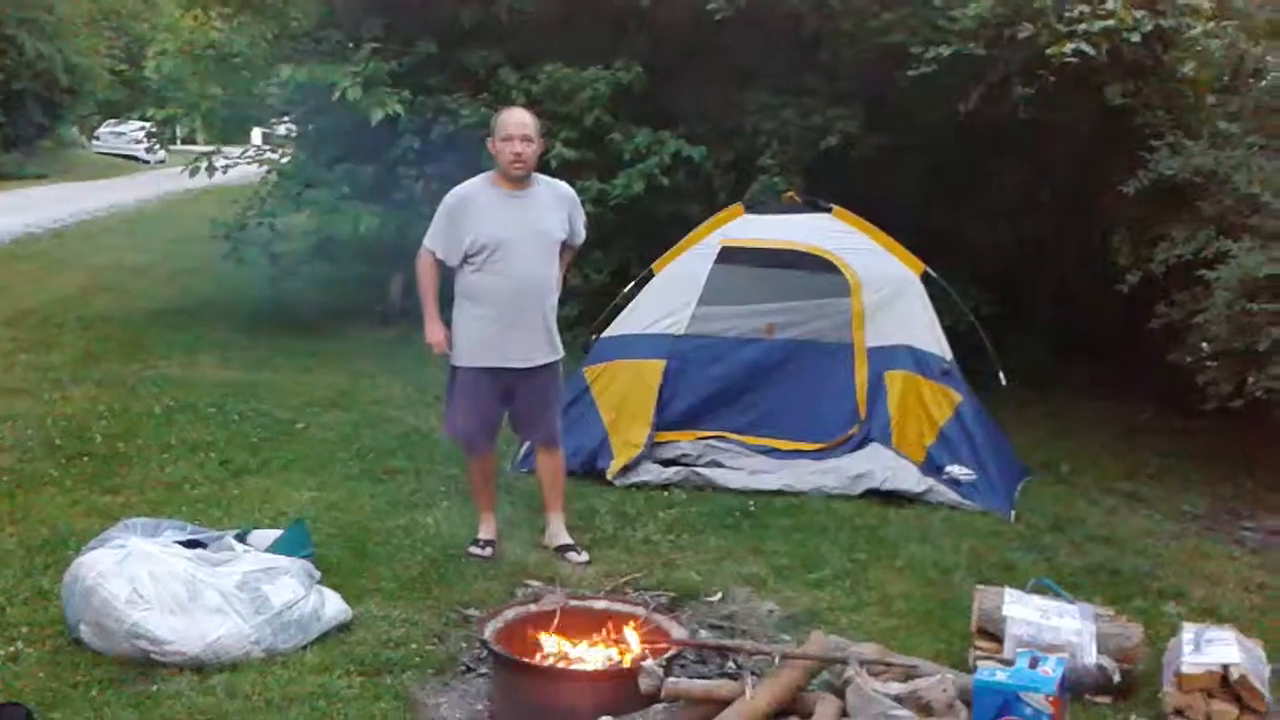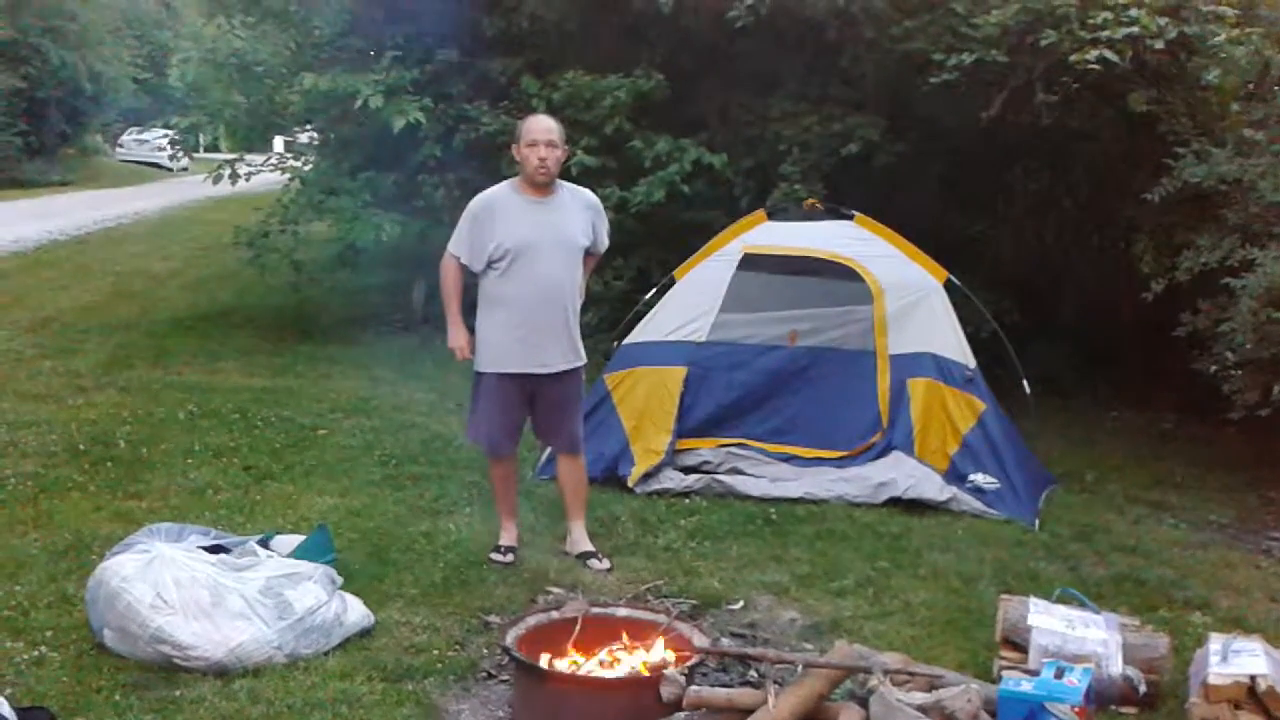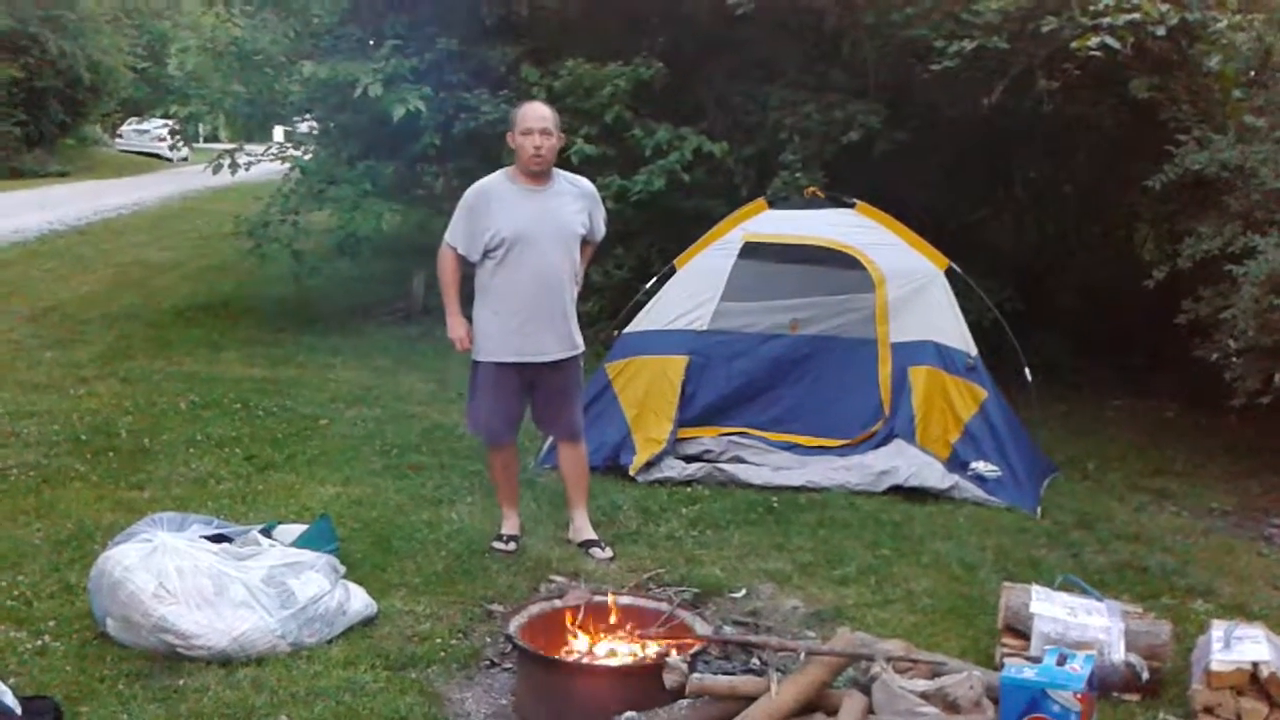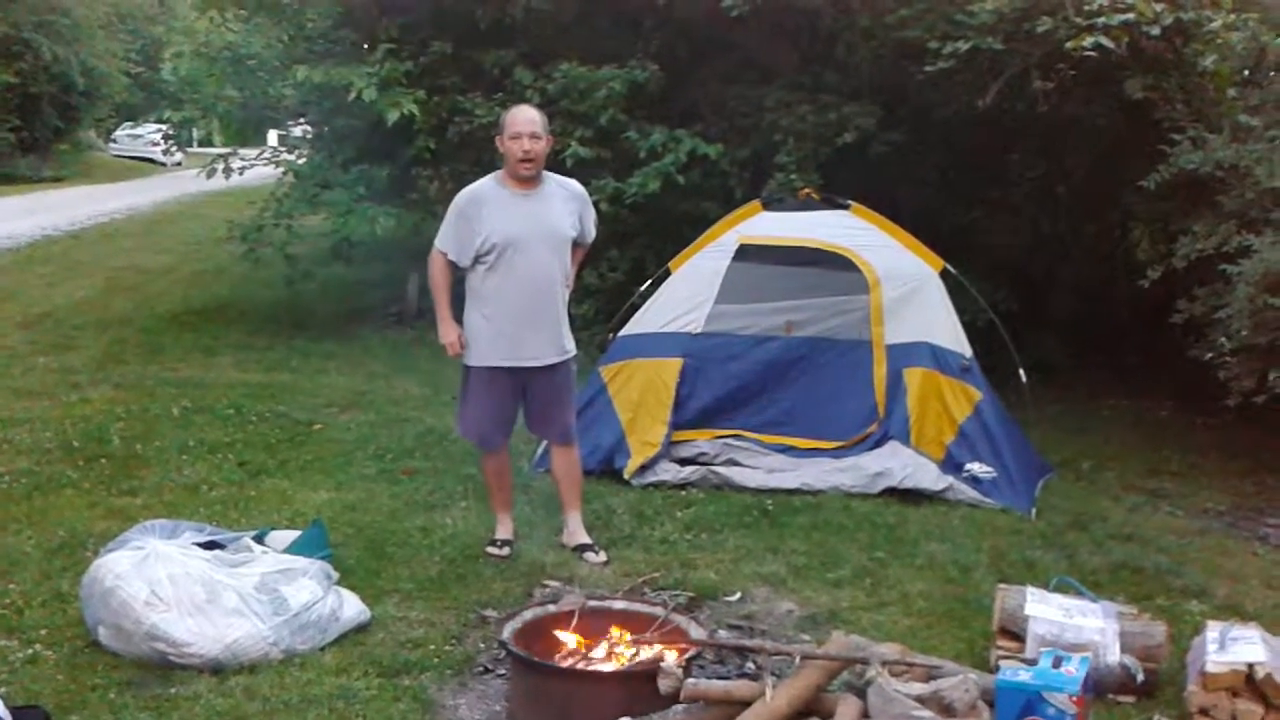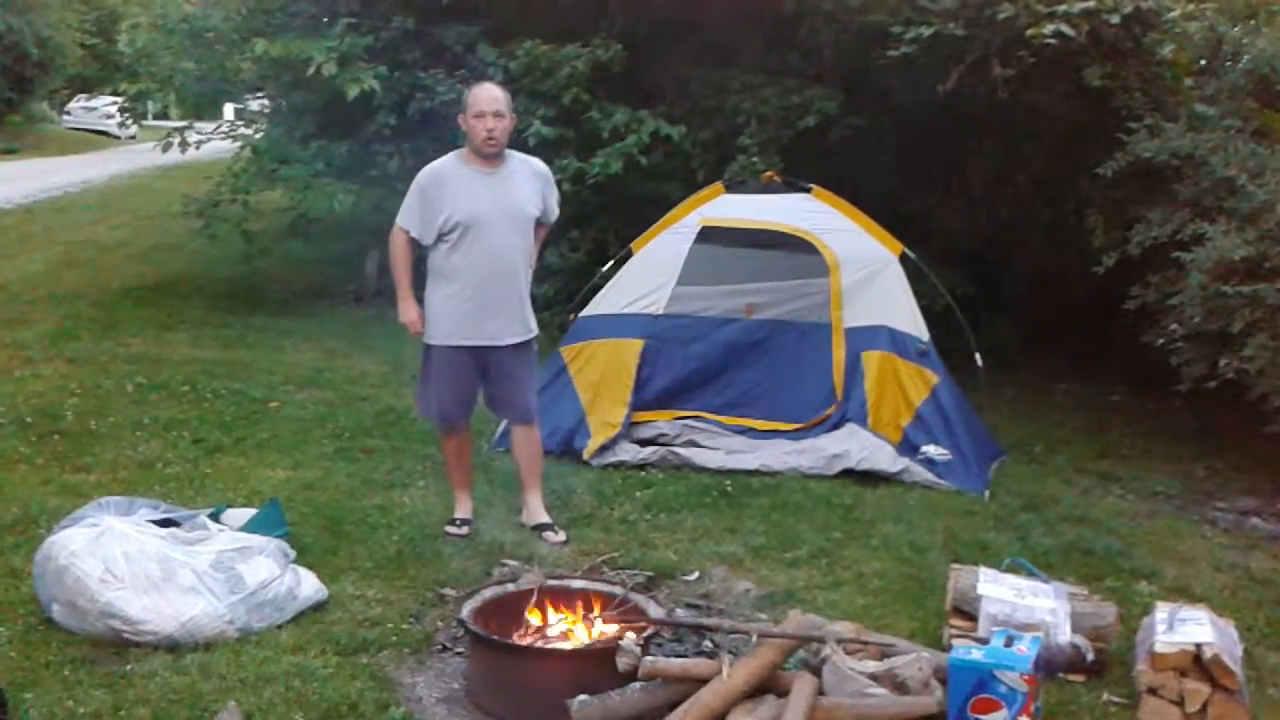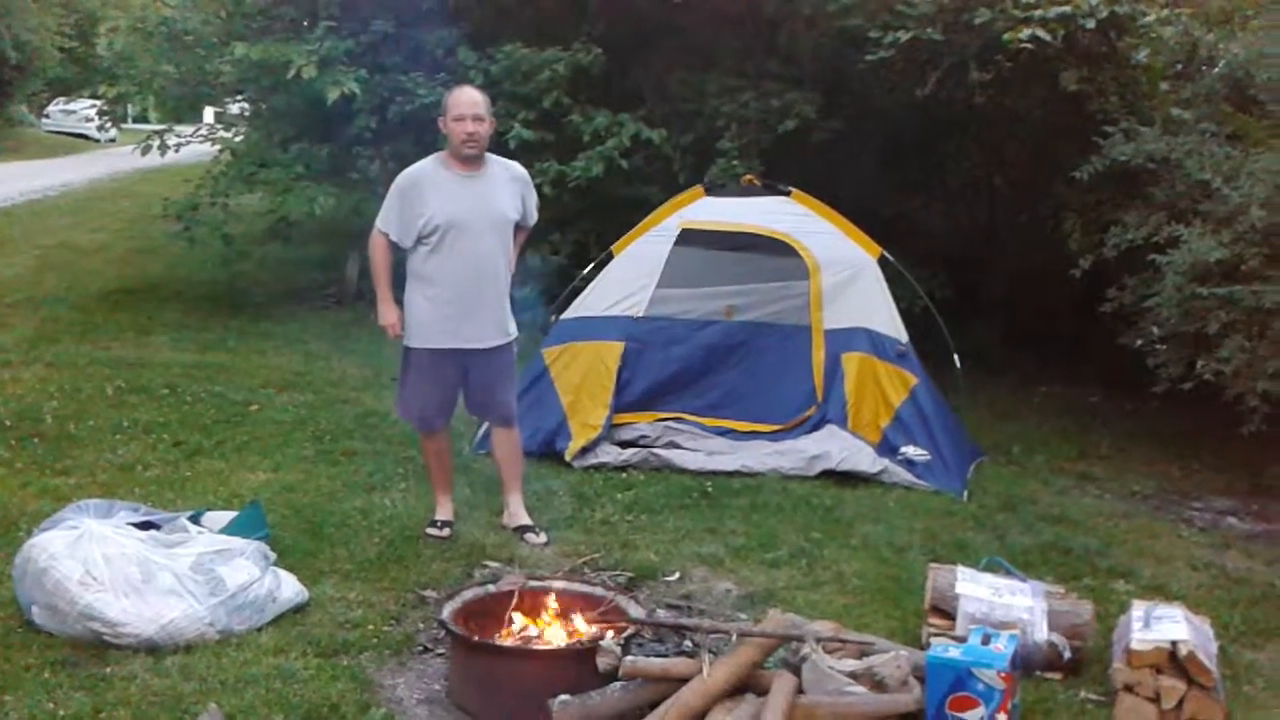
dt=0.7s
person 1, frame 1
left shoulder: (561, 196)
right shoulder: (464, 199)
right elbow: (428, 258)
right wrist: (432, 321)
left hip: (540, 348)
right hip: (478, 350)
left knee: (548, 439)
right knee: (478, 442)
left ankle: (556, 529)
right ankle: (486, 525)
person 1, frame 2
left shoulder: (585, 204)
right shoulder: (488, 205)
right elbow: (452, 263)
right wrist: (455, 325)
left hip: (563, 353)
right hip: (501, 355)
left knee: (570, 444)
right knee: (499, 447)
left ankle: (577, 535)
right ankle: (507, 530)
person 1, frame 3
left shoulder: (582, 192)
right shoulder: (484, 194)
right elbow: (449, 253)
right wrist: (454, 316)
left hip: (561, 342)
right hip: (499, 345)
left knee: (570, 432)
right knee: (499, 436)
left ankle: (580, 523)
right ankle: (509, 519)
person 1, frame 4
left shoulder: (571, 194)
right shoulder: (474, 199)
right elbow: (440, 259)
right wrist: (445, 321)
left hip: (553, 346)
right hip: (490, 349)
left knee: (563, 435)
right knee: (492, 440)
left ankle: (574, 526)
right ankle: (503, 524)
person 1, frame 5
left shoulder: (535, 173)
right shoulder: (437, 176)
right elbow: (401, 236)
right wrist: (406, 300)
left hip: (515, 325)
right hip: (452, 328)
left knee: (524, 414)
right knee: (453, 419)
left ankle: (534, 507)
right ankle: (462, 503)
person 1, frame 6
left shoulder: (514, 177)
right shoulder: (415, 180)
right elbow: (380, 239)
right wrist: (385, 302)
left hip: (494, 328)
right hip: (431, 331)
left knee: (504, 416)
right knee: (432, 421)
left ankle: (515, 508)
right ankle: (443, 505)
